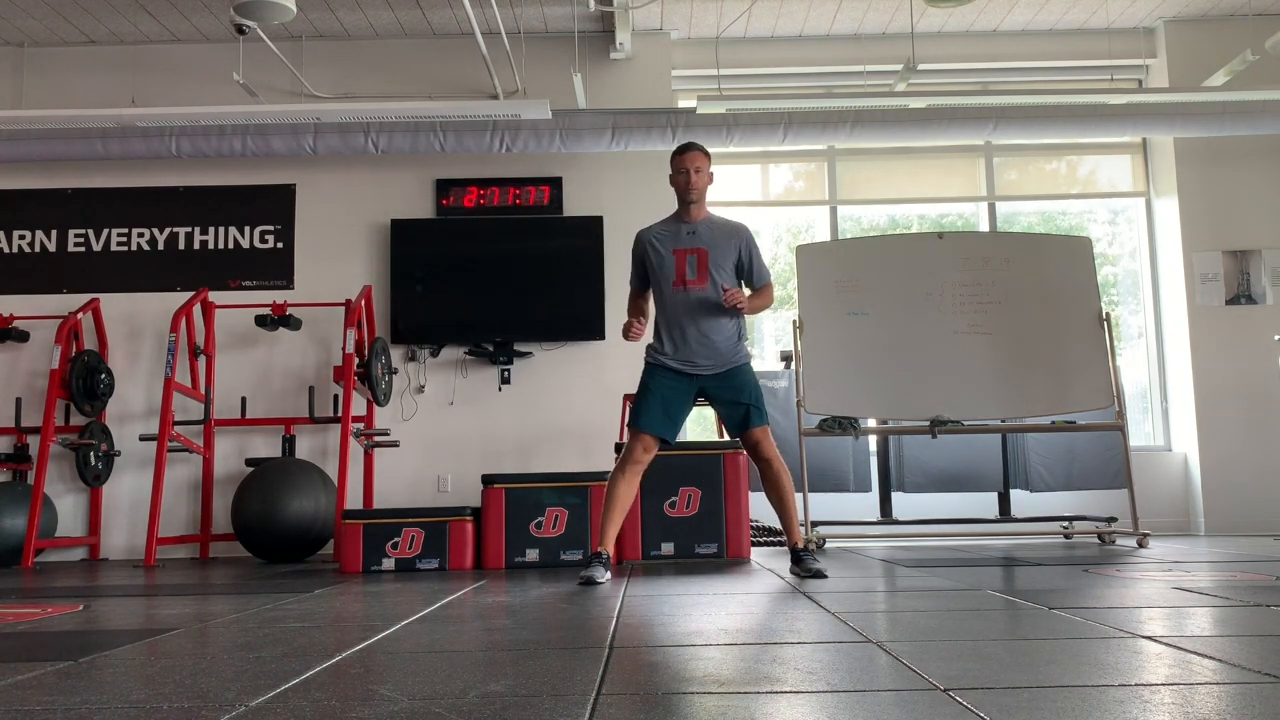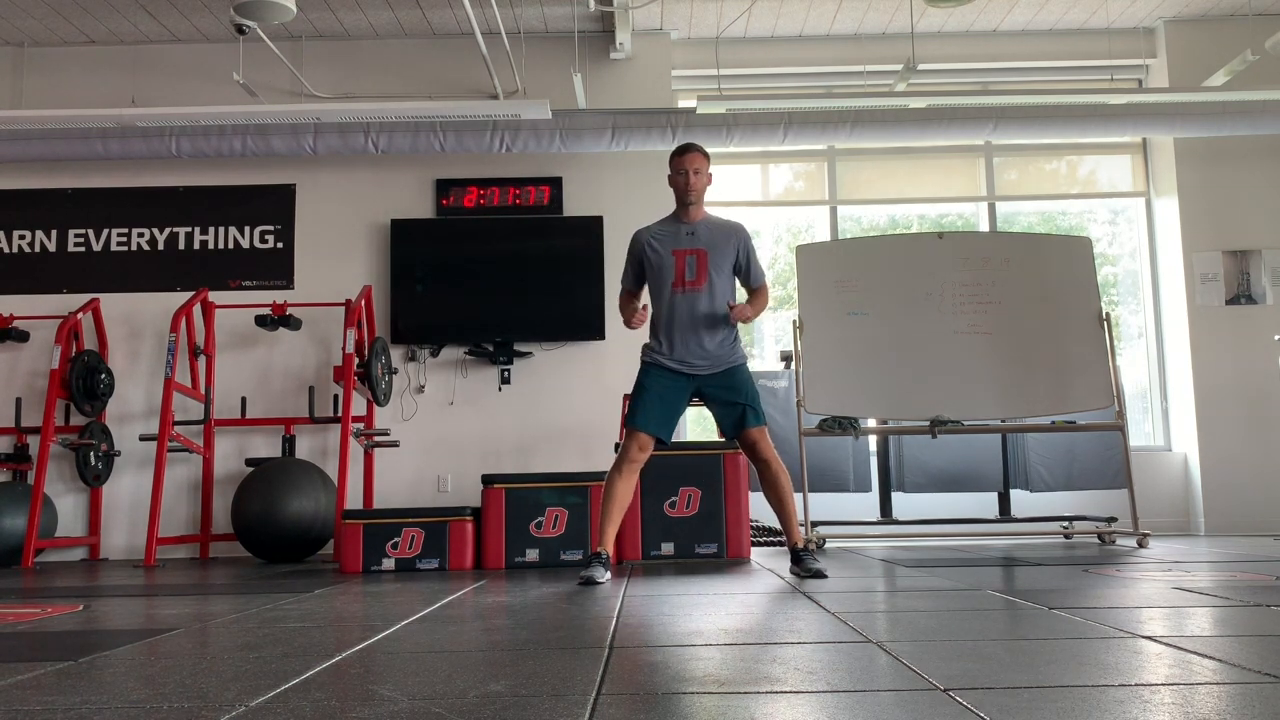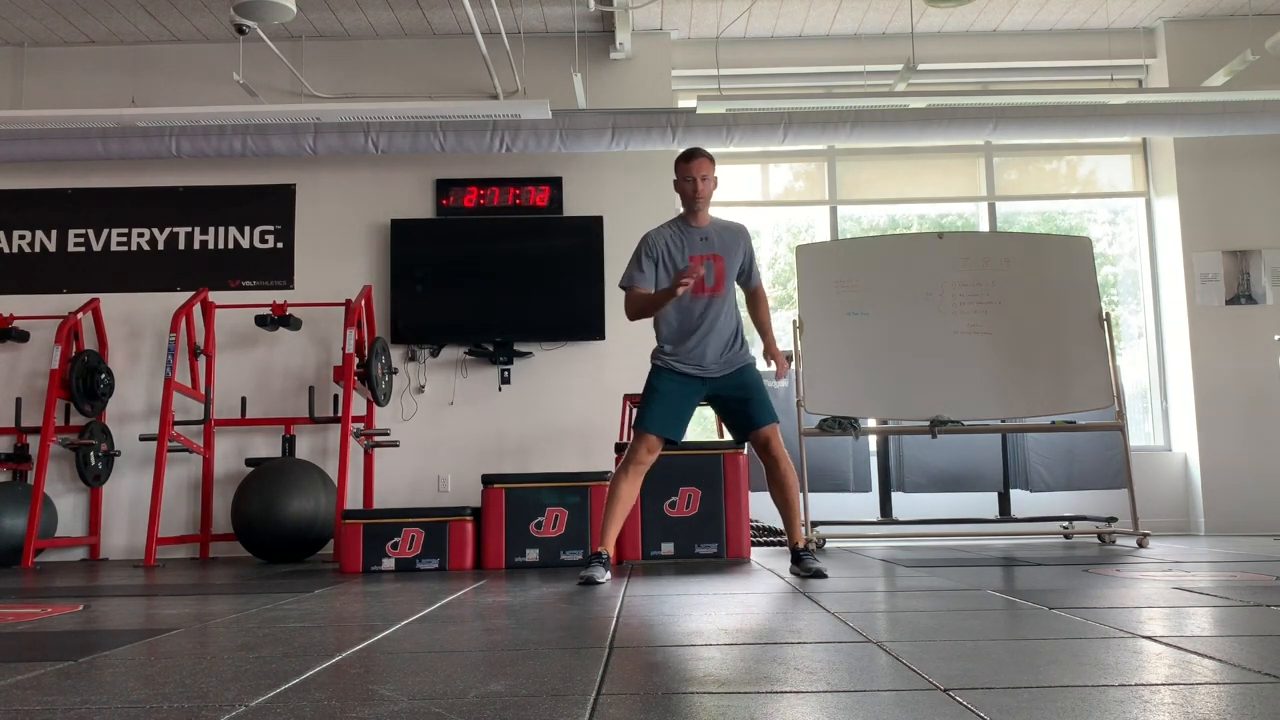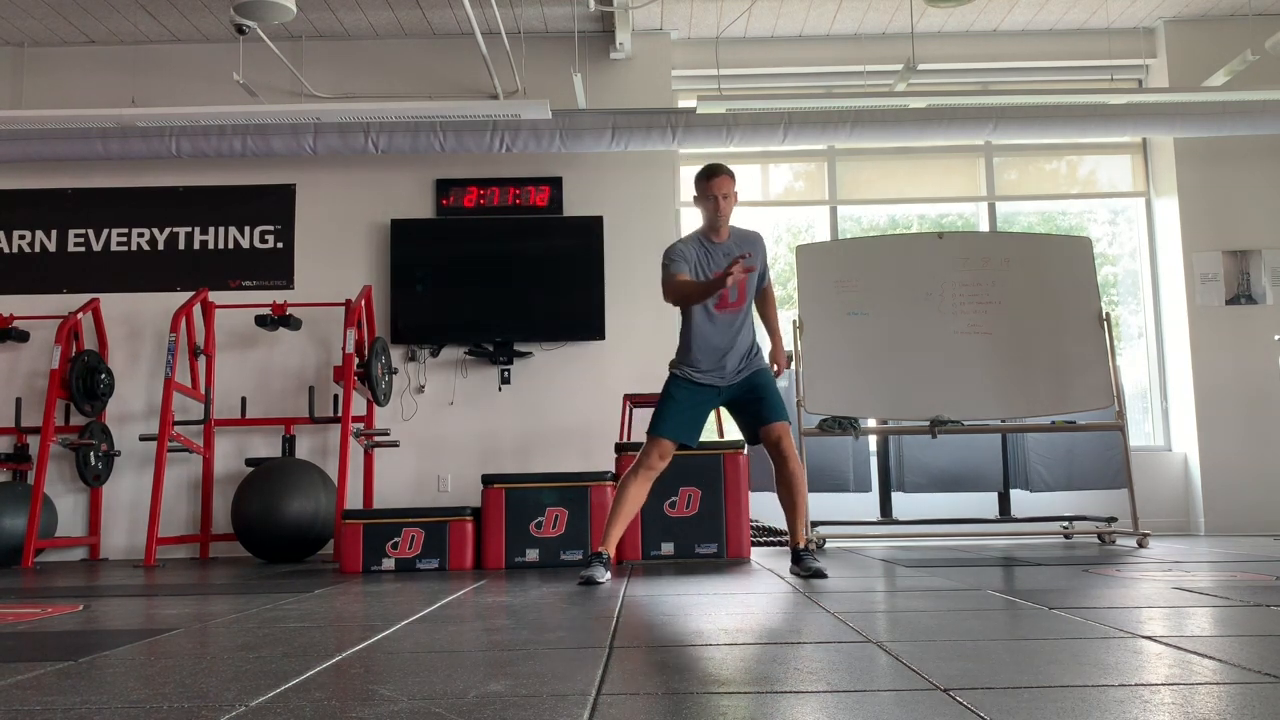
dt=0.3s
person 1, frame 1
left shoulder: (737, 234)
right shoulder: (649, 239)
left elbow: (767, 292)
right elbow: (639, 294)
left wrist: (748, 303)
right wrist: (635, 321)
left hip: (729, 362)
right hip: (668, 365)
left knee: (764, 448)
right knee: (637, 453)
left ankle: (799, 550)
right ankle: (602, 555)
person 1, frame 2
left shoulder: (733, 234)
right shoulder: (646, 239)
left elbow: (760, 290)
right elbow: (628, 295)
left wrist: (750, 311)
right wrist: (631, 314)
left hip: (725, 363)
right hip: (664, 365)
left knee: (761, 449)
right knee: (632, 453)
left ankle: (799, 549)
right ankle: (601, 555)
person 1, frame 3
left shoulder: (737, 235)
right shoulder: (656, 241)
left elbow: (755, 291)
right elbow: (633, 307)
left wrist: (770, 344)
right wrist: (673, 289)
left hip: (733, 363)
right hip: (675, 367)
left knee: (772, 446)
right knee: (640, 454)
left ankle: (799, 550)
right ankle: (602, 556)
person 1, frame 4
left shoulder: (753, 242)
right shoulder: (681, 251)
right elbow: (675, 293)
left wrist: (776, 342)
right wrist: (719, 281)
left hip: (748, 369)
right hip: (693, 375)
left knee: (783, 444)
right knee: (652, 459)
left ankle: (800, 550)
right ankle: (603, 555)
